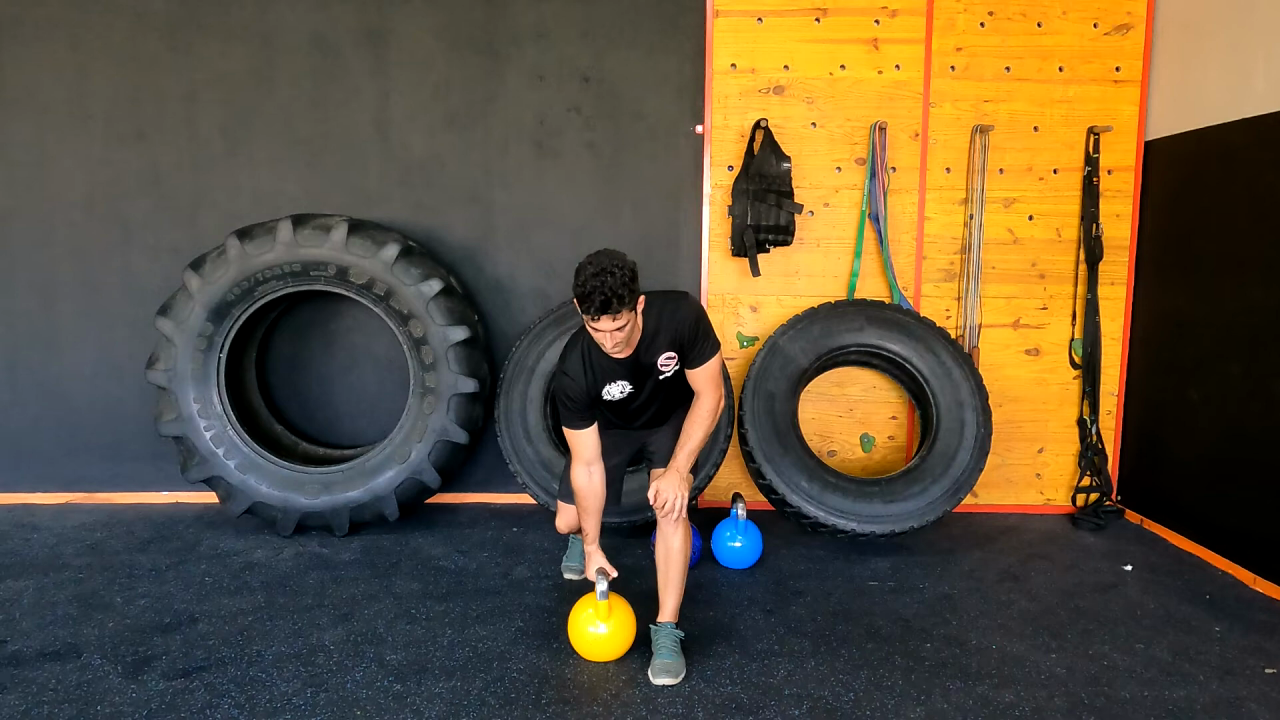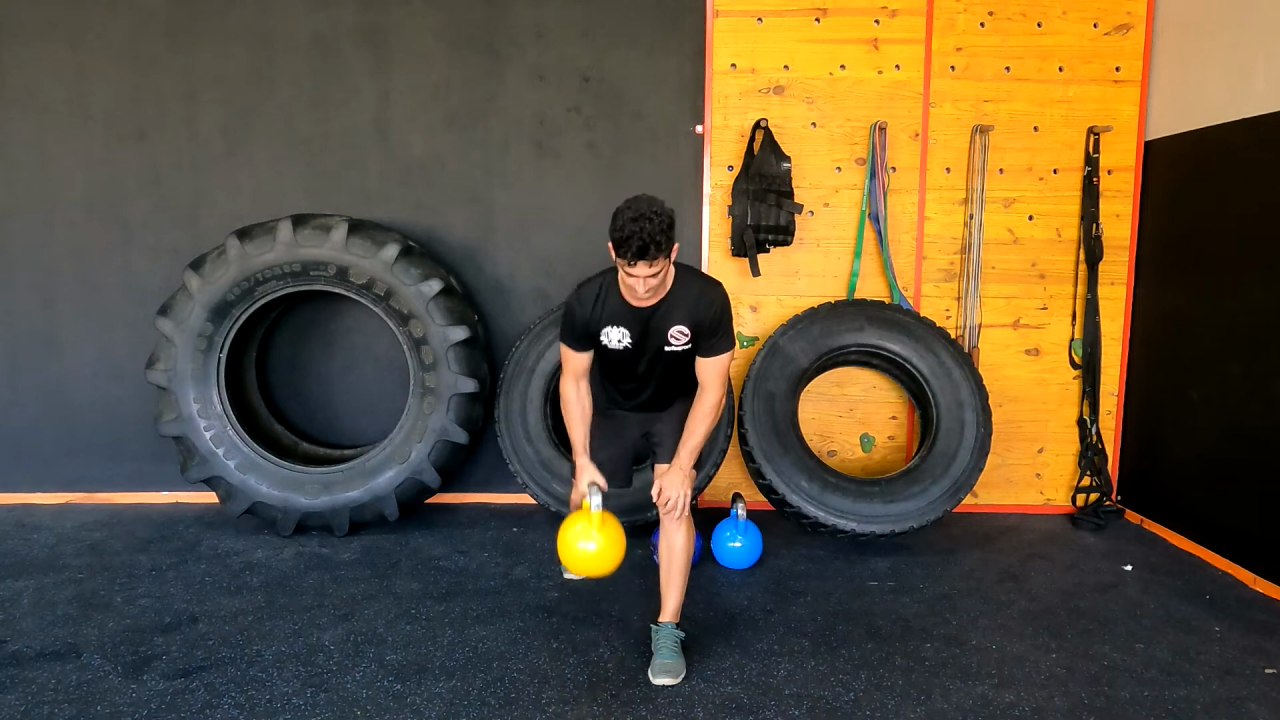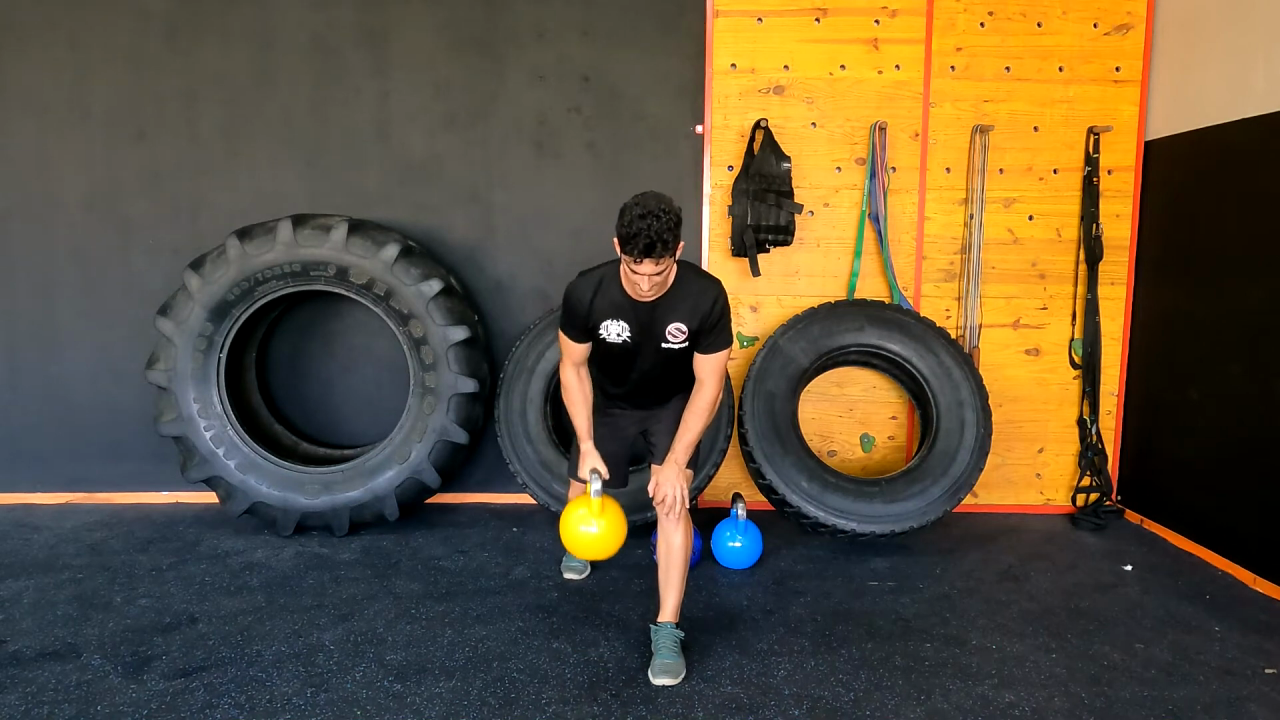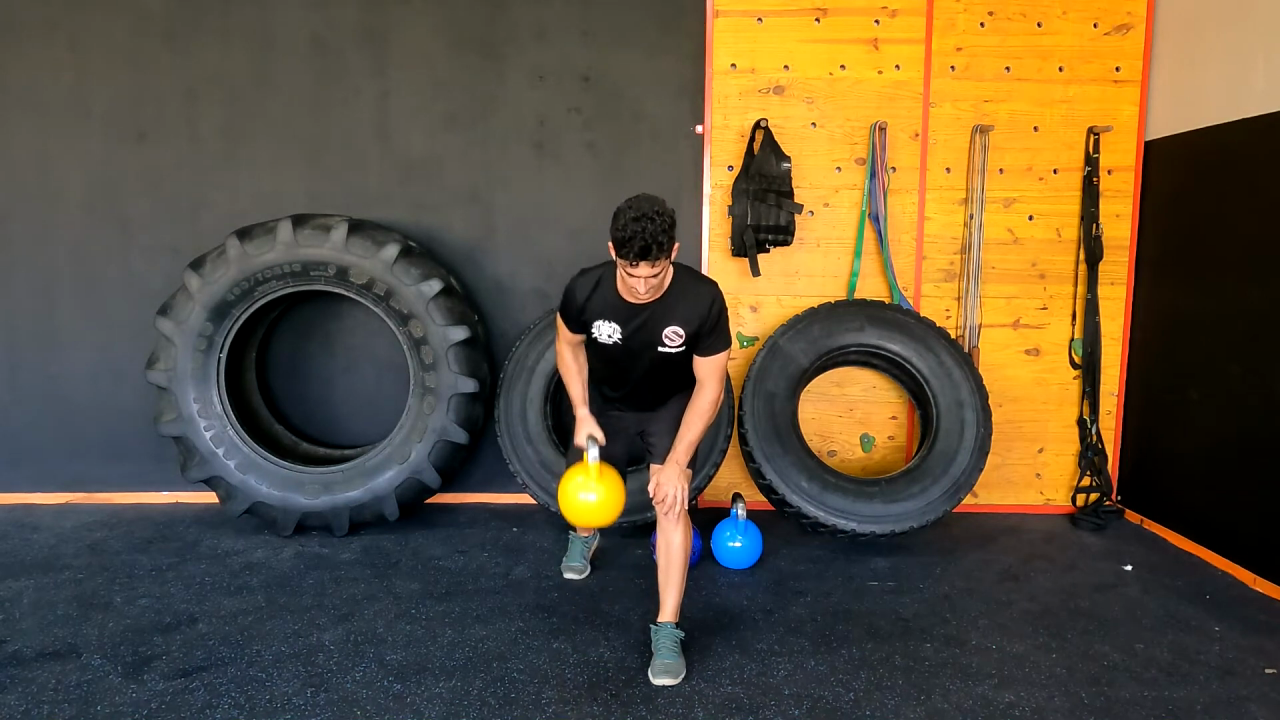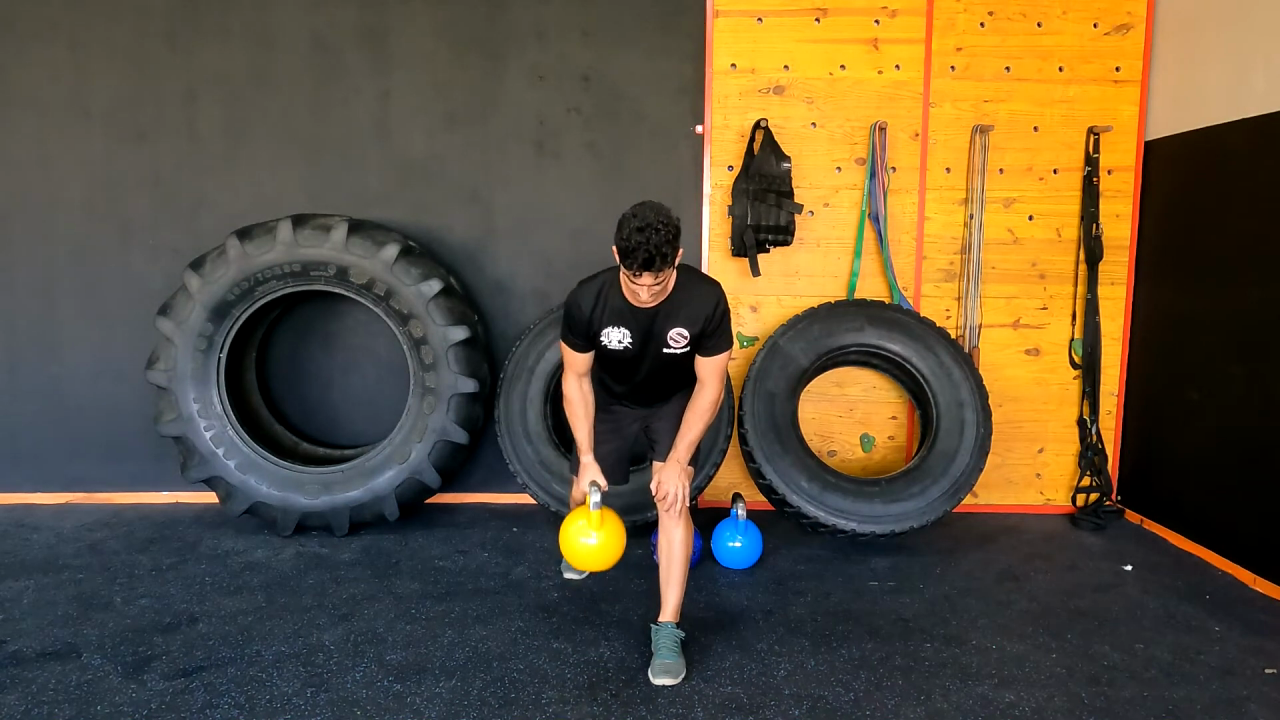
dt=1s
person 1, frame 1
left shoulder: (682, 315)
right shoulder: (573, 370)
left elbow: (710, 394)
right elbow: (587, 463)
left wrist: (678, 470)
right wrist: (592, 547)
left hip: (672, 417)
right hip: (608, 425)
left knee: (670, 507)
right knee: (567, 521)
left ankle: (666, 631)
right ankle: (581, 539)
person 1, frame 2
left shoulder: (706, 299)
right shoulder: (587, 301)
left elbow: (712, 389)
right elbow: (574, 380)
left wrist: (681, 466)
right wrist: (581, 459)
left hip: (677, 407)
right hip: (612, 406)
left knee: (675, 504)
right knee: (582, 499)
left ankle: (667, 631)
person 1, frame 3
left shoulder: (705, 296)
right shoulder: (586, 292)
left elbow: (709, 384)
right elbow: (573, 366)
left wrist: (675, 461)
right wrist: (586, 447)
left hip: (674, 404)
right hip: (608, 403)
left knee: (672, 501)
right knee: (582, 495)
left ankle: (667, 630)
person 1, frame 4
left shoulder: (702, 299)
right shoulder: (584, 291)
left elbow: (710, 386)
right elbow: (568, 344)
left wrist: (677, 462)
right wrist: (581, 414)
left hip: (672, 405)
right hip: (606, 404)
left knee: (671, 501)
left ankle: (667, 631)
right ankle: (585, 536)
person 1, frame 5
left shoulder: (705, 299)
right shoulder: (587, 299)
left elbow: (710, 384)
right elbow: (575, 376)
left wrist: (678, 460)
right wrist: (586, 459)
left hip: (674, 402)
right hip: (610, 401)
left knee: (673, 497)
right knee: (584, 496)
left ankle: (667, 631)
